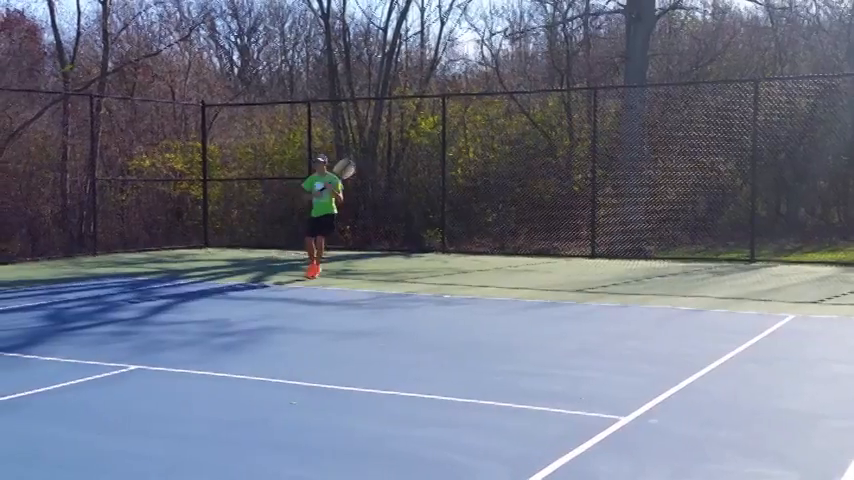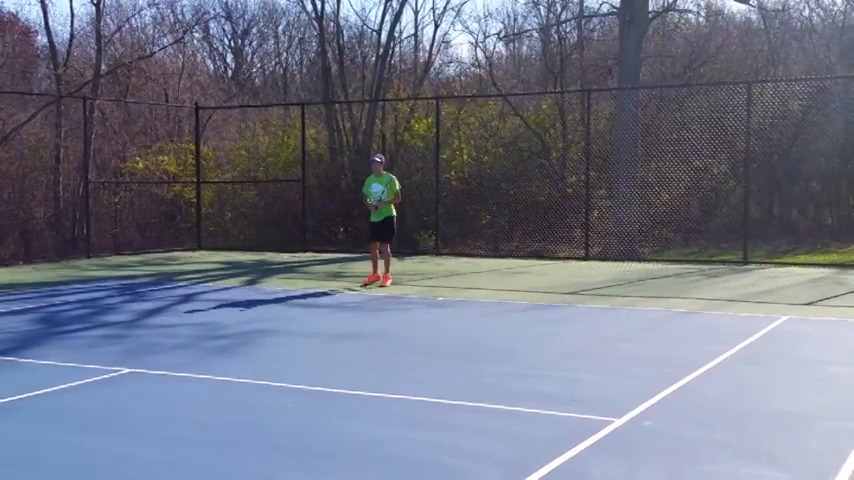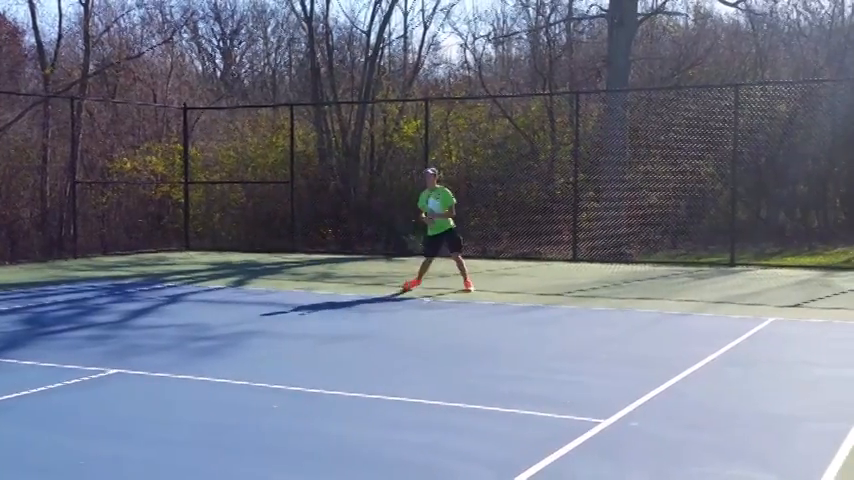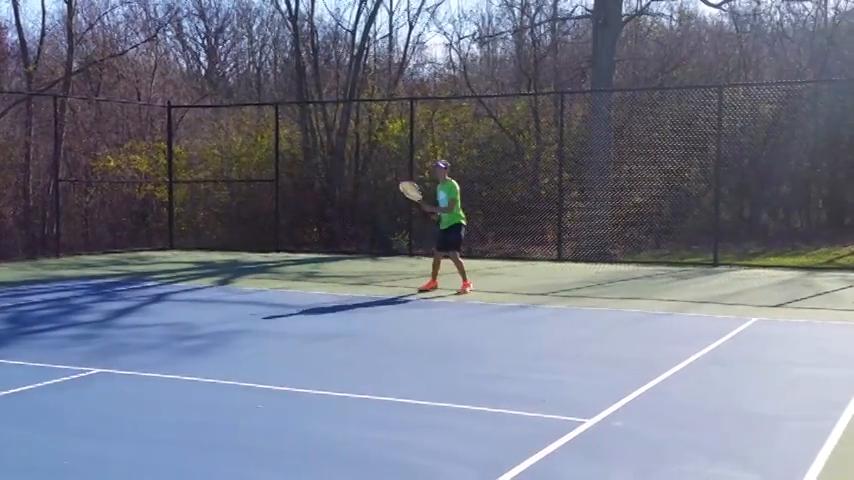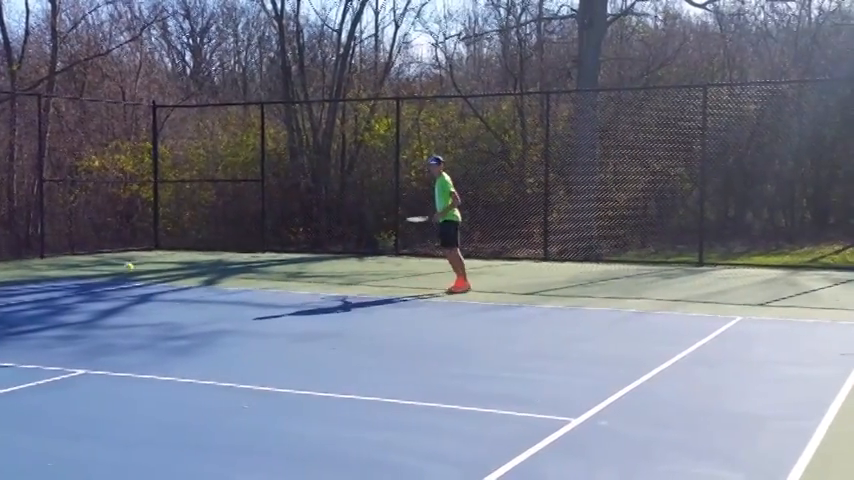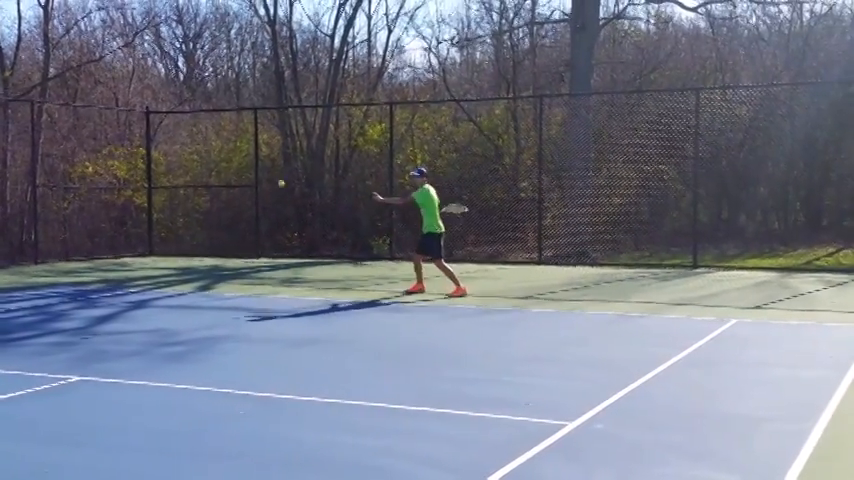
dt=0.5s
person 1, frame 1
left shoulder: (333, 179)
right shoulder: (311, 178)
left elbow: (340, 199)
left wrist: (332, 190)
right wrist: (313, 194)
left hip: (328, 213)
right hip: (315, 214)
left knee: (319, 240)
right knee: (308, 240)
left ankle: (317, 266)
right ankle: (312, 265)
person 1, frame 2
left shoulder: (390, 179)
right shoulder: (369, 181)
left elbow: (398, 198)
right elbow: (366, 199)
left wrist: (384, 203)
right wrist: (370, 206)
left hip: (388, 216)
right hip: (375, 217)
left knee: (385, 246)
right knee: (373, 246)
left ankle: (387, 275)
right ankle: (375, 274)
person 1, frame 3
left shoulder: (445, 192)
right shoulder: (424, 195)
left elbow: (452, 213)
right elbow: (421, 213)
left wrist: (438, 215)
right wrist: (426, 219)
left hip: (448, 229)
right hip: (433, 231)
left knee: (456, 256)
right knee: (428, 259)
left ankle: (467, 281)
right ankle: (417, 280)
person 1, frame 4
left shoulder: (452, 186)
right shoulder: (439, 186)
left elbow: (450, 208)
left wrist: (431, 209)
right wrist: (436, 213)
left hip: (456, 223)
right hip: (444, 225)
left knee: (453, 254)
right knee: (437, 254)
left ankle: (466, 283)
right ankle: (433, 282)
person 1, frame 5
left shoulder: (444, 180)
right shoulder: (439, 180)
left elbow: (457, 201)
left wrist: (442, 213)
right wrist: (439, 214)
left hip: (450, 220)
right hip: (445, 220)
left knee: (452, 251)
right knee: (448, 251)
left ankle: (463, 282)
right ankle: (461, 280)
person 1, frame 6
left shoulder: (423, 190)
right shoulder: (427, 189)
left elbow: (403, 200)
left wrist: (382, 200)
left hip: (433, 231)
right hip: (428, 231)
left knee: (438, 261)
right knee: (417, 257)
left ankle: (459, 288)
right ankle: (420, 284)
